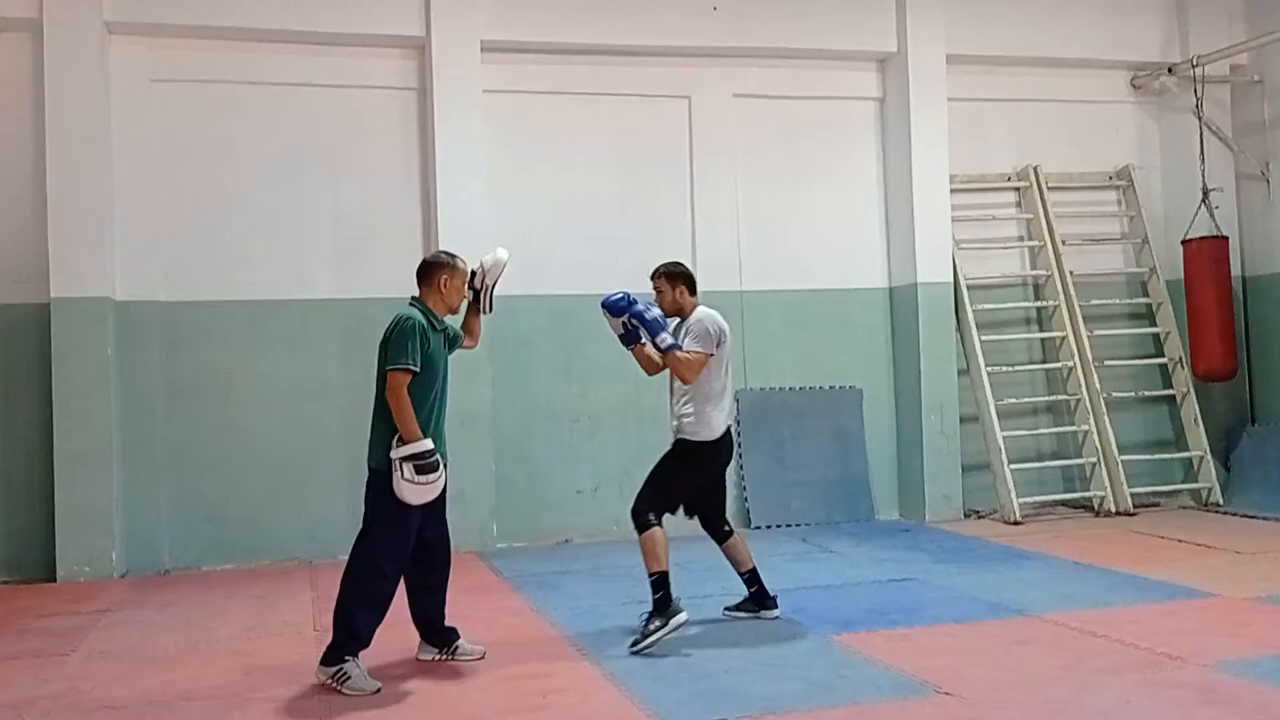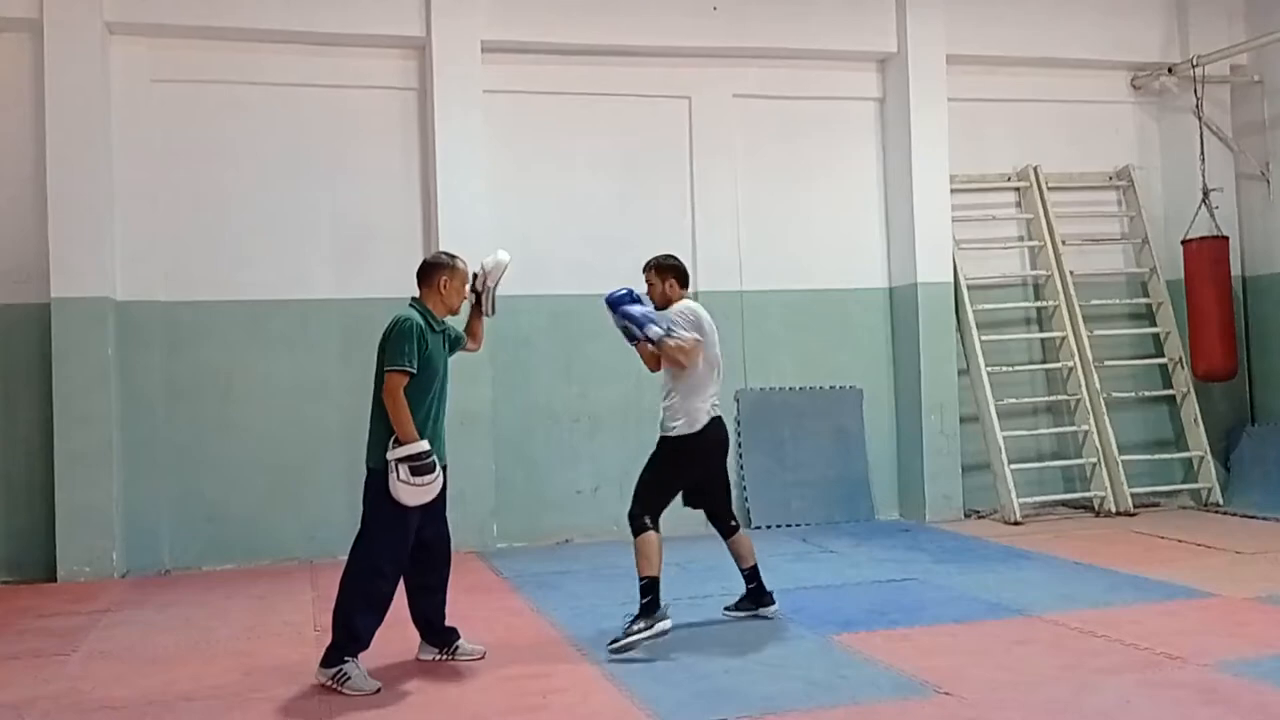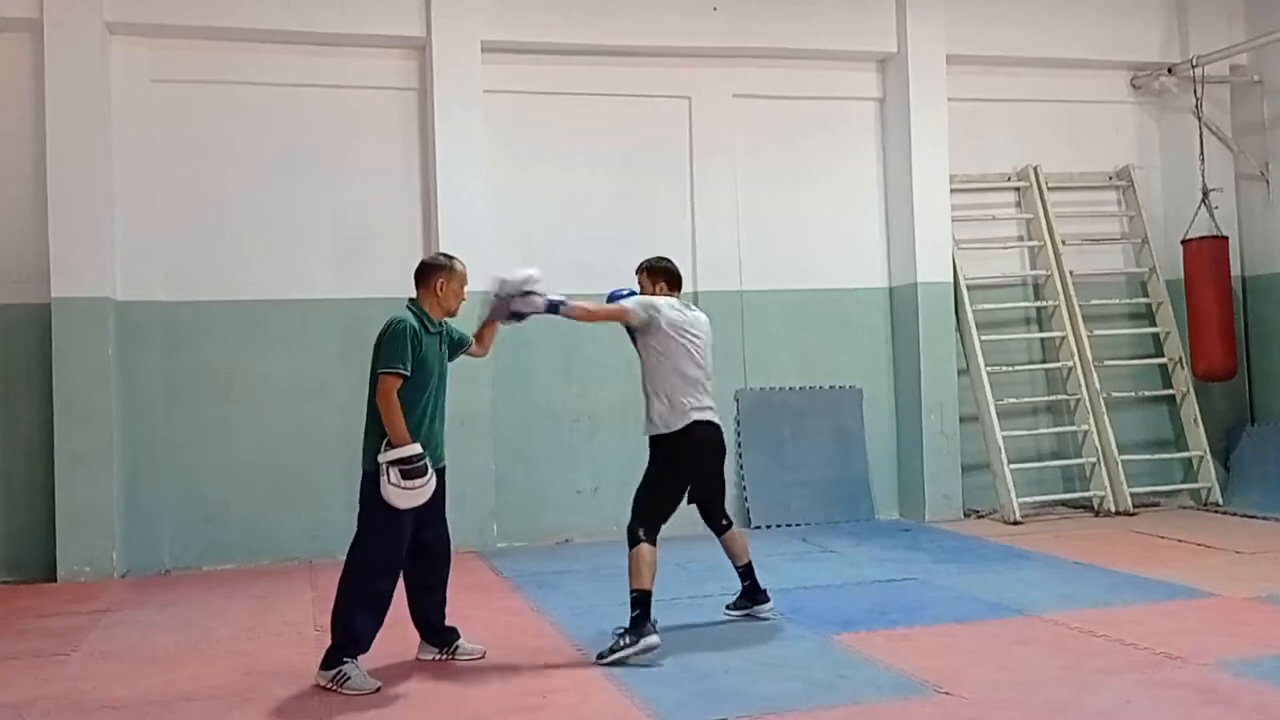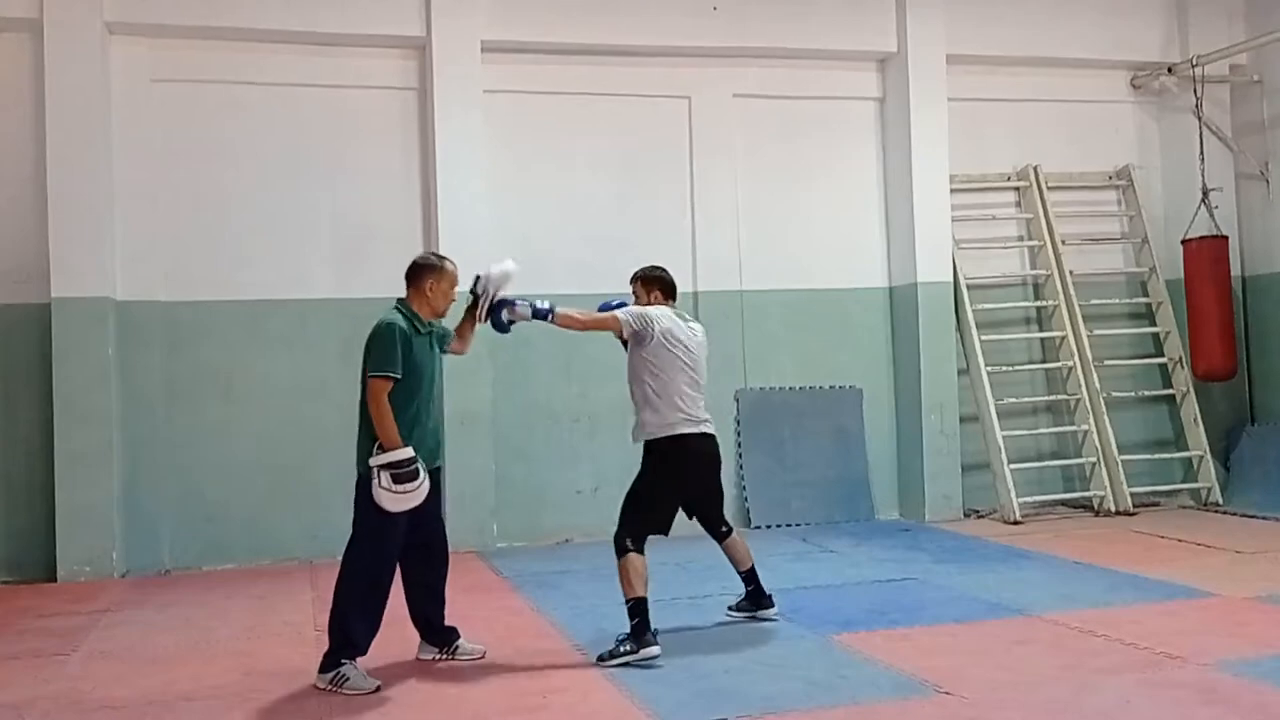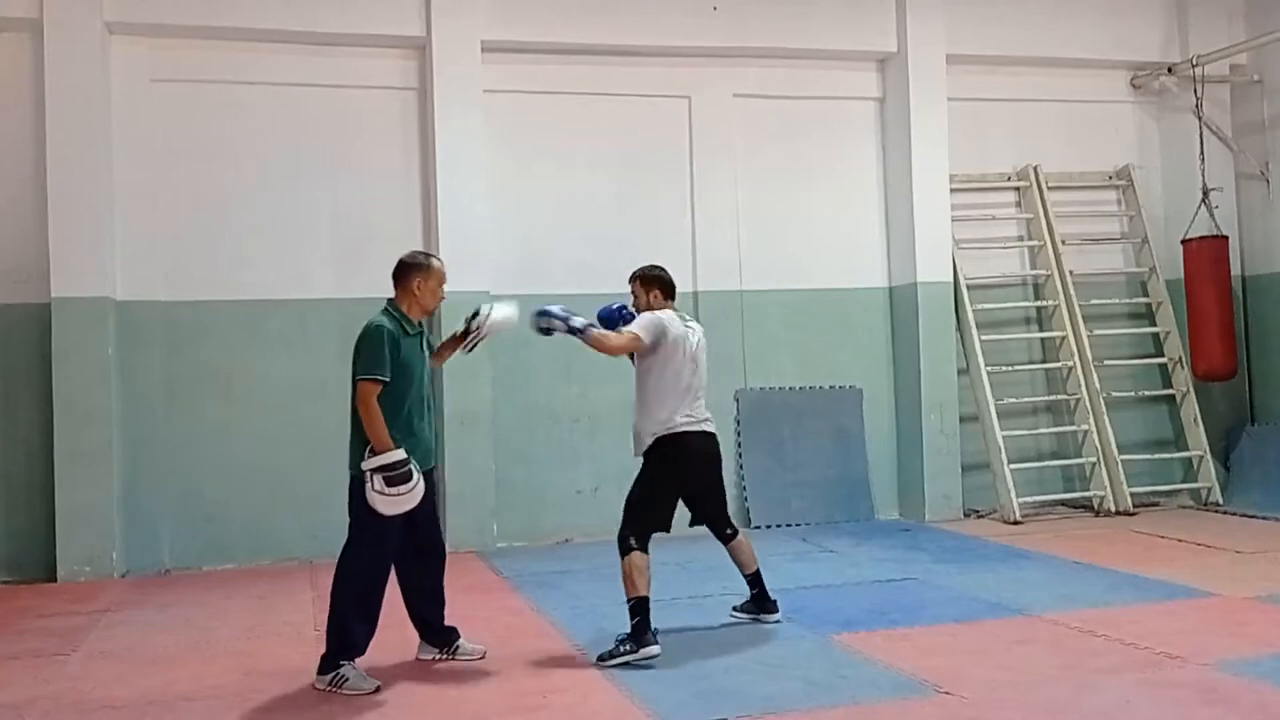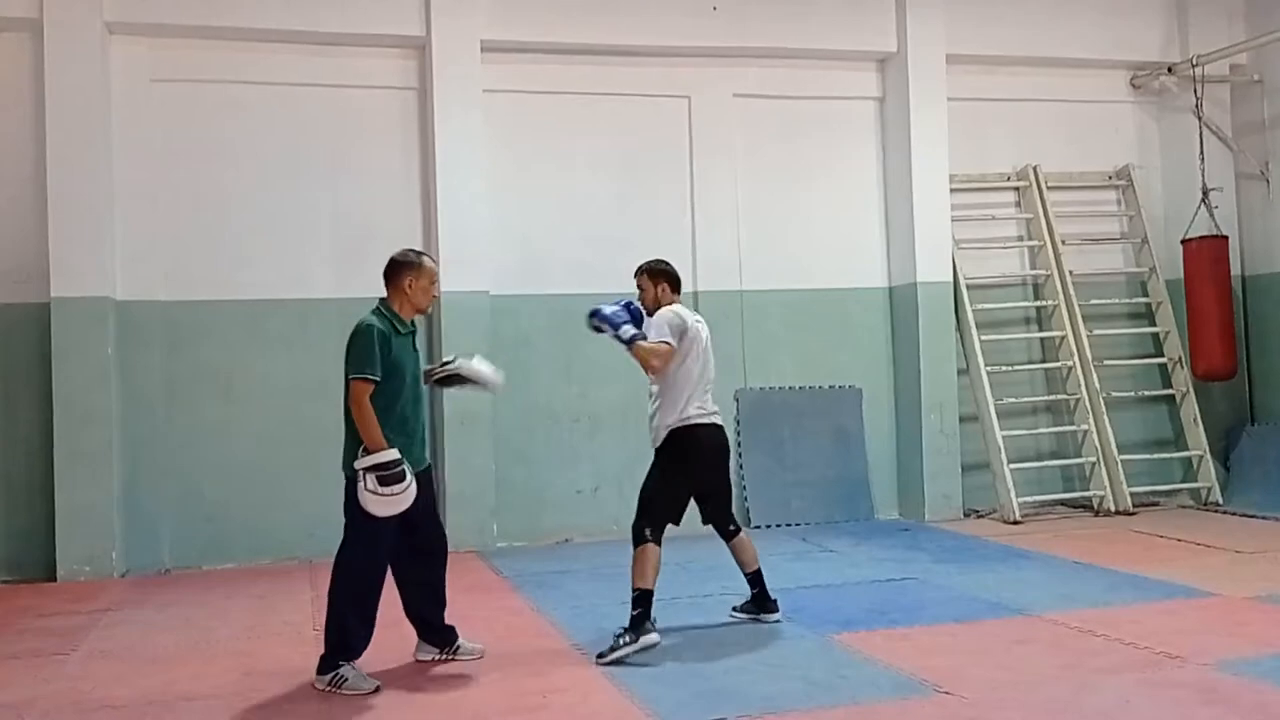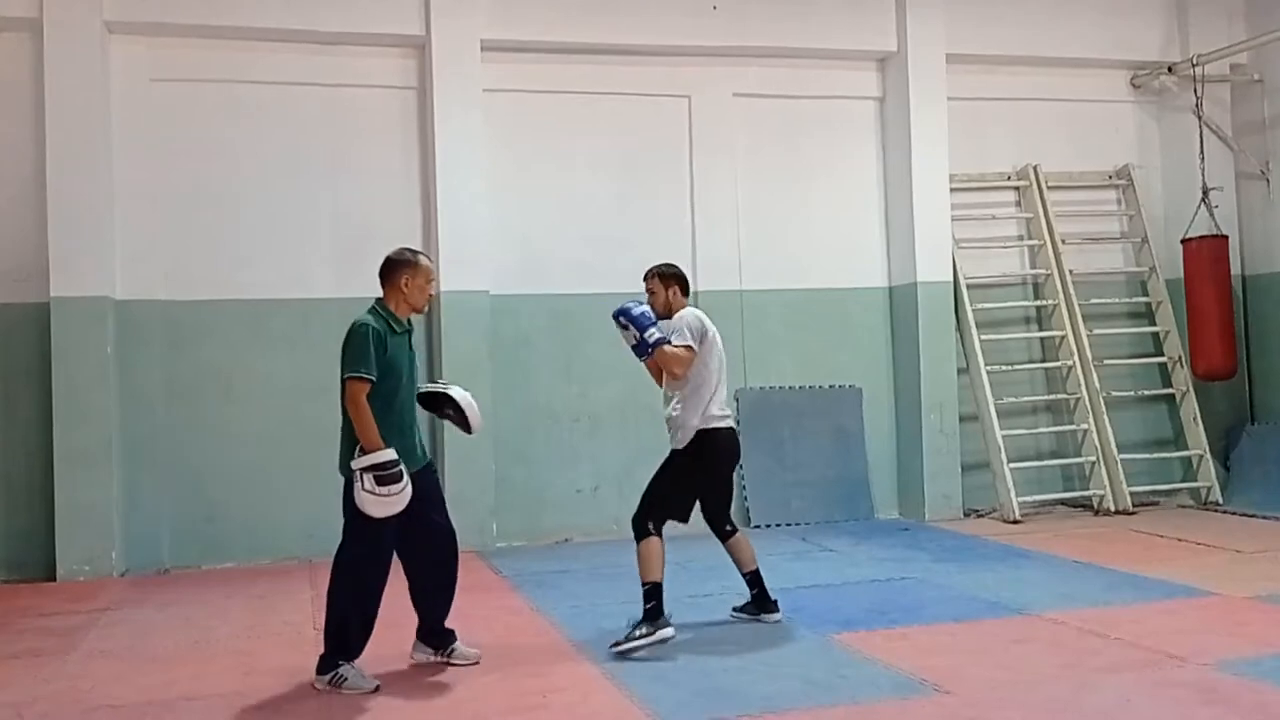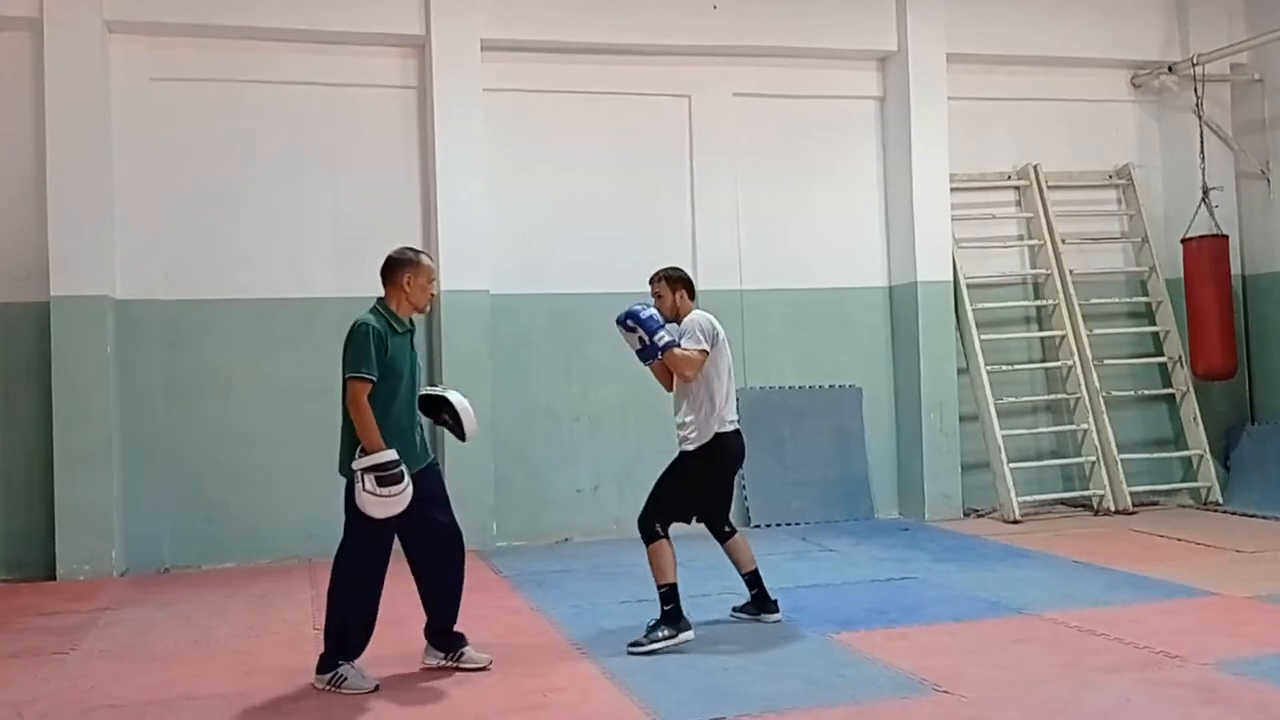
dt=0.1s
person 1, frame 1
left shoulder: (437, 327)
right shoulder: (409, 323)
left elbow: (470, 338)
right elbow: (395, 389)
left wrist: (479, 300)
right wrist: (418, 449)
left hip: (428, 460)
right hip: (399, 464)
left knee: (432, 554)
right knee: (380, 557)
left ankle: (436, 638)
right ankle: (339, 658)
person 1, frame 2
left shoulder: (437, 329)
right shoulder: (408, 324)
left elbow: (473, 342)
right elbow: (392, 391)
left wrist: (480, 303)
right wrist: (413, 449)
left hip: (428, 462)
right hip: (396, 464)
left knee: (432, 553)
right knee: (378, 559)
left ankle: (436, 638)
right ankle: (339, 658)
person 1, frame 3
left shoulder: (440, 331)
right shoulder: (404, 327)
left elbow: (479, 347)
right elbow: (386, 393)
left wrist: (499, 314)
right wrist: (406, 453)
left hip: (427, 464)
left knee: (431, 553)
right knee: (376, 560)
left ankle: (436, 638)
right ankle: (338, 661)
person 1, frame 4
left shoulder: (429, 330)
right shoulder: (394, 329)
left elbow: (459, 342)
right elbow: (376, 396)
left wrist: (476, 308)
right wrist: (397, 455)
left hip: (423, 465)
left knee: (429, 553)
right knee: (371, 561)
left ankle: (435, 637)
right ankle: (337, 661)
person 1, frame 5
left shoulder: (415, 330)
right shoulder: (381, 330)
right elbow: (366, 399)
left wrist: (461, 339)
right wrist: (389, 458)
left hip: (418, 466)
left knee: (425, 554)
right knee: (367, 563)
left ankle: (436, 637)
right ankle: (335, 664)
person 1, frame 6
left shoulder: (408, 329)
right shoulder: (372, 330)
right elbow: (359, 398)
left wrist: (437, 375)
right wrist: (383, 458)
left hip: (414, 466)
left knee: (426, 552)
right knee: (363, 564)
left ankle: (434, 637)
right ankle: (335, 664)
person 1, frame 7
left shoulder: (404, 329)
right shoulder: (367, 330)
right elbow: (355, 398)
right wrist: (381, 460)
left hip: (415, 464)
left knee: (439, 548)
right knee: (363, 565)
left ankle: (433, 639)
right ankle: (334, 664)
person 1, frame 8
left shoulder: (406, 329)
right shoulder: (368, 329)
right elbow: (357, 398)
right wrist: (381, 460)
left hip: (418, 464)
left knee: (444, 548)
right knee: (362, 566)
left ankle: (443, 644)
right ankle: (334, 664)
person 2, frame 1
left shoulder: (706, 320)
right shoulder: (688, 326)
left elbow: (688, 372)
right elbow: (654, 368)
left wrist: (659, 332)
right wrist: (627, 330)
left hip: (700, 441)
right hip: (714, 440)
left knee: (646, 511)
right knee: (716, 520)
left ankle: (664, 606)
right ankle: (760, 597)
person 2, frame 2
left shoulder: (684, 312)
right shoulder: (683, 316)
left elbow: (683, 360)
right elbow: (656, 363)
left wrist: (649, 325)
right wrist: (632, 328)
left hip: (687, 435)
right hip: (709, 432)
left knee: (642, 513)
right knee: (722, 515)
left ankle: (651, 610)
right ankle: (758, 594)
person 2, frame 3
left shoulder: (656, 309)
right shoulder: (700, 319)
left elbow: (597, 312)
left wrist: (548, 303)
right wrist: (636, 328)
left hip: (678, 438)
right hip: (710, 433)
left knee: (642, 527)
right knee: (716, 517)
left ankle: (641, 626)
right ankle: (754, 594)
person 2, frame 4
left shoulder: (647, 318)
right shoulder: (695, 330)
left elbow: (588, 321)
left wrist: (533, 310)
right wrist: (628, 340)
left hip: (669, 447)
right hip: (704, 444)
left knee: (629, 536)
right knee: (717, 523)
left ankle: (640, 634)
right ankle: (759, 598)
person 2, frame 5
left shoulder: (655, 320)
right shoulder: (694, 329)
left elbow: (615, 345)
left wrist: (569, 322)
right wrist: (618, 326)
left hip: (670, 445)
right hip: (704, 441)
left knee: (634, 535)
right knee: (720, 523)
left ankle: (641, 633)
right ankle: (762, 600)
person 2, frame 6
left shoulder: (671, 315)
right shoulder: (694, 321)
left elbow: (654, 362)
left wrist: (622, 328)
right wrist: (635, 326)
left hip: (683, 439)
right hip: (712, 436)
left knee: (646, 528)
right knee: (724, 522)
left ankle: (640, 623)
right ankle: (763, 600)
person 2, frame 7
left shoulder: (688, 319)
right shoulder: (684, 324)
left elbow: (677, 367)
right elbow: (665, 379)
left wrist: (650, 331)
right wrist: (637, 340)
left hip: (700, 441)
right hip: (720, 439)
left knee: (646, 521)
right knee: (721, 523)
left ankle: (654, 616)
right ankle: (762, 600)
person 2, frame 8
left shoulder: (697, 322)
right shoulder: (690, 328)
left elbow: (688, 371)
right elbow: (671, 382)
left wrist: (659, 333)
right wrist: (643, 344)
left hip: (709, 444)
right hip: (724, 442)
left knee: (652, 522)
right knee: (719, 524)
left ankle: (672, 619)
right ankle: (762, 600)
